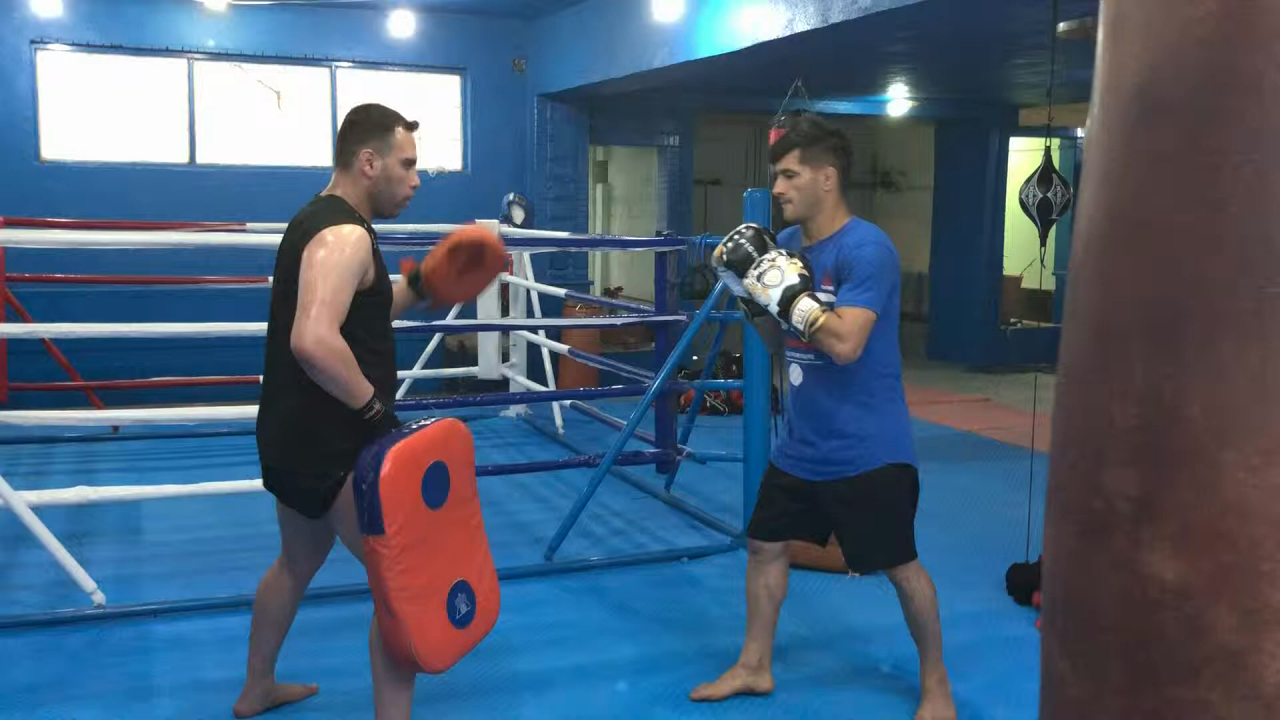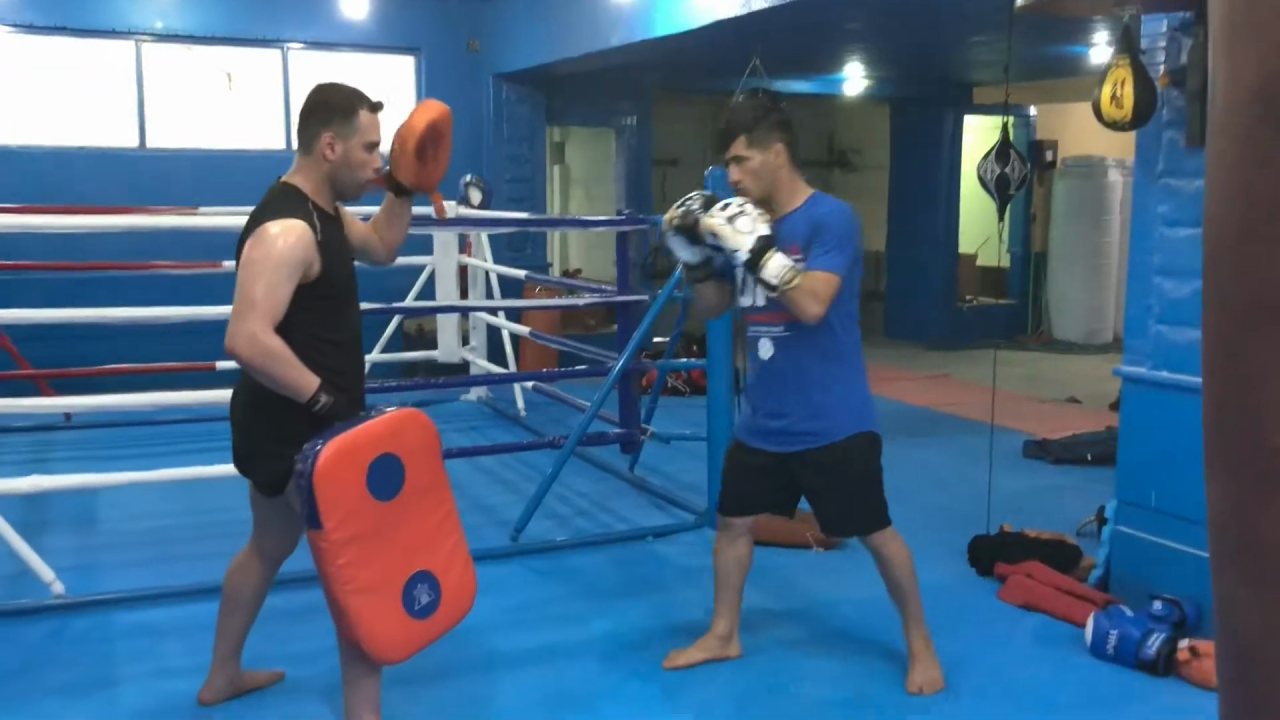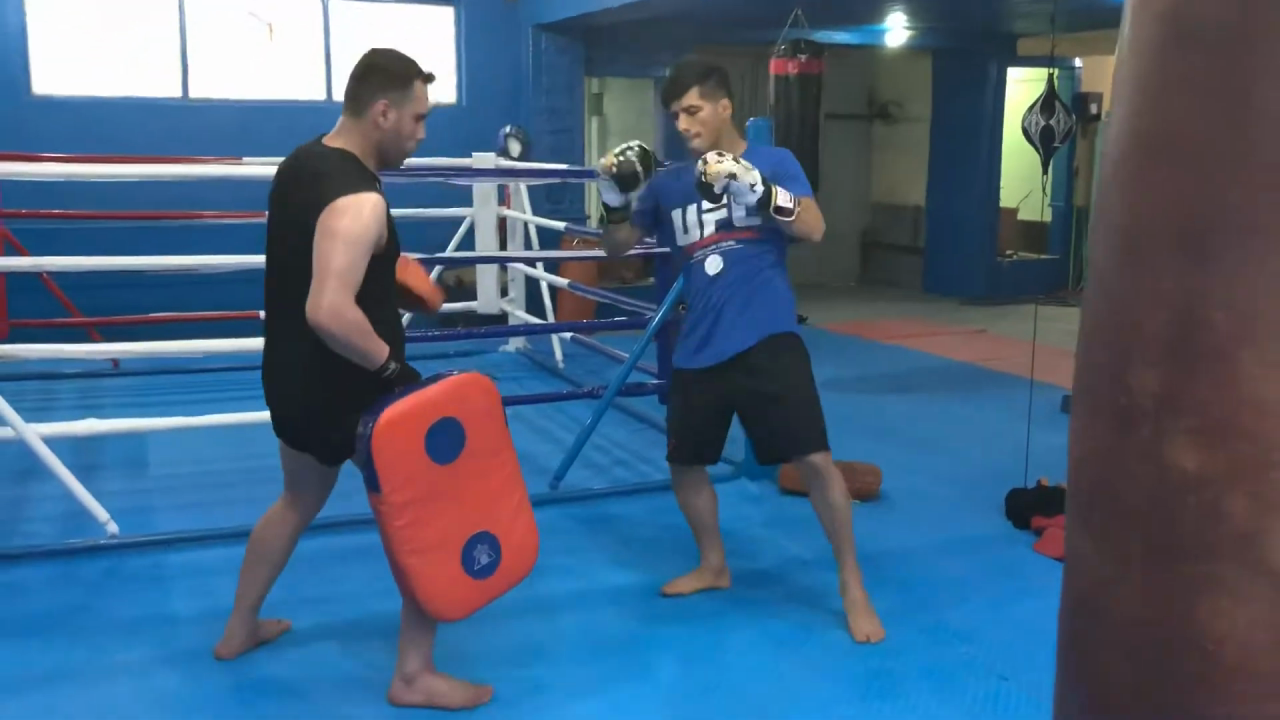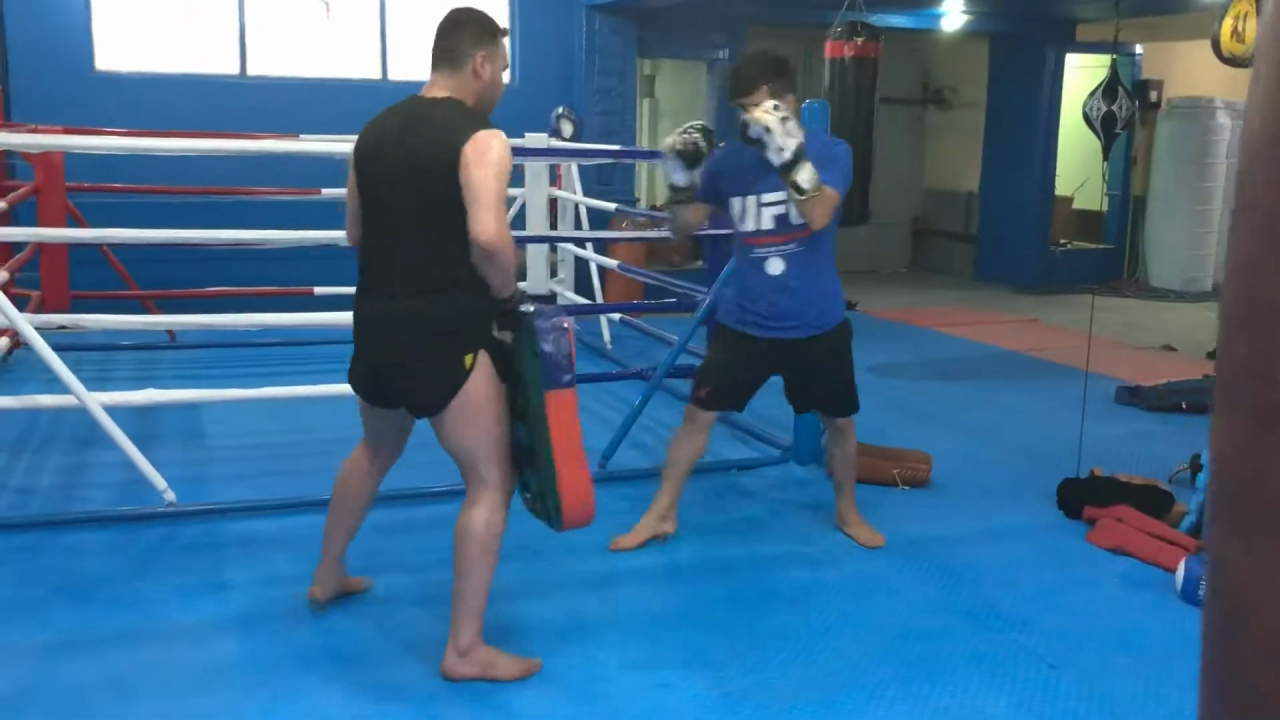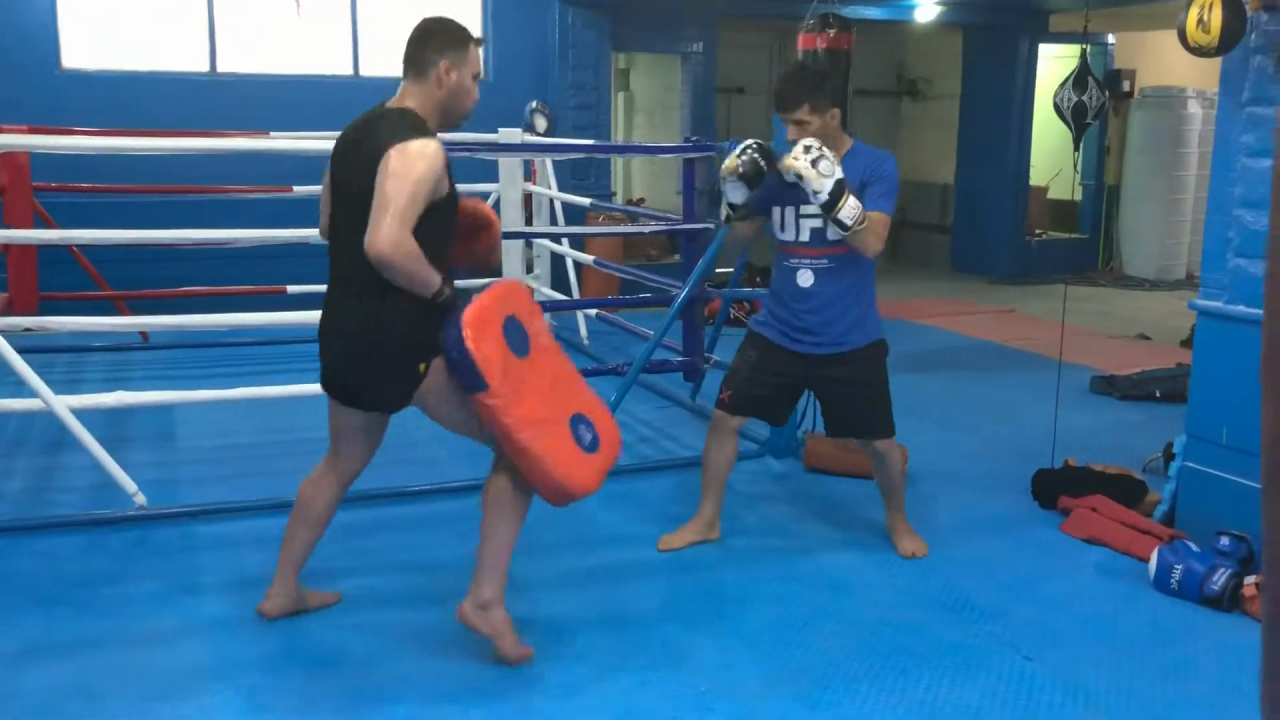
dt=1s
person 1, frame 1
left shoulder: (319, 222)
right shoulder: (346, 234)
right elbow: (314, 340)
left wrist: (421, 286)
right wrist: (377, 408)
left hip: (293, 434)
right hip: (330, 443)
left knee: (297, 561)
person 1, frame 2
left shoulder: (320, 211)
right shoulder: (287, 229)
left elbow: (380, 247)
right elbow: (247, 339)
left wrist: (402, 188)
right wrist: (324, 401)
left hip: (284, 425)
right hip: (298, 430)
left knee: (269, 546)
person 1, frame 3
left shoulder: (299, 165)
right shoulder: (357, 199)
right elbow: (329, 312)
left wrist: (382, 267)
right wrist: (392, 368)
left hip: (289, 376)
right hip: (346, 385)
left knee: (299, 501)
left ankle: (238, 629)
right ankle: (414, 676)
person 1, frame 4
left shoulder: (377, 130)
right shoulder: (482, 138)
left elbow: (357, 232)
right elbow: (488, 238)
right wrist: (508, 294)
left hip: (378, 327)
right hip: (446, 335)
left knee: (375, 451)
right knee: (491, 481)
left ankle: (327, 576)
right ankle: (465, 648)
person 1, frame 5
left shoulder: (359, 134)
right shoulder: (421, 148)
right elbow: (385, 245)
right wrist: (443, 290)
left hip: (347, 329)
right hip: (405, 335)
left knee: (345, 460)
left ankle: (284, 591)
right ankle: (486, 602)
person 2, frame 1
left shoulder: (867, 248)
right shoulder: (787, 242)
left elbow: (845, 344)
left wrist: (785, 291)
right wrist: (748, 289)
left hip: (867, 449)
right hip: (801, 443)
left knee: (900, 565)
right knee: (764, 545)
right ankle: (753, 667)
person 2, frame 2
left shoulder: (832, 218)
right shoulder: (744, 218)
left elbow: (811, 307)
right elbow: (712, 305)
left wrist: (755, 245)
right wrist: (692, 253)
left hip: (833, 420)
right hip: (763, 417)
left knee: (875, 532)
right knee: (733, 520)
left ankle: (919, 642)
right ankle: (723, 634)
person 2, frame 3
left shoulder: (773, 161)
right shoulder: (670, 181)
left elbow: (814, 229)
right elbow: (619, 244)
left wrist: (750, 183)
right wrist: (616, 193)
left hip: (769, 340)
right hip: (698, 351)
left knee: (814, 461)
right knee: (686, 466)
left ankle: (852, 585)
right ankle: (714, 565)
person 2, frame 4
left shoulder: (829, 151)
right shoulder: (729, 159)
left elbow: (818, 217)
right elbow: (684, 229)
left wrist: (786, 151)
right wrist: (681, 177)
left hip: (817, 323)
right hip: (744, 322)
left knee: (840, 421)
right knee: (698, 414)
left ankle: (846, 511)
right ankle: (661, 515)
person 2, frame 5
left shoulder: (876, 166)
right shoulder: (780, 166)
left elbow: (871, 243)
right elbow: (737, 240)
left wrist: (829, 187)
right wrist: (737, 193)
left hip: (849, 340)
right hip: (778, 332)
left knee: (879, 442)
right knee: (725, 419)
left ankle: (898, 521)
right ankle: (706, 519)
